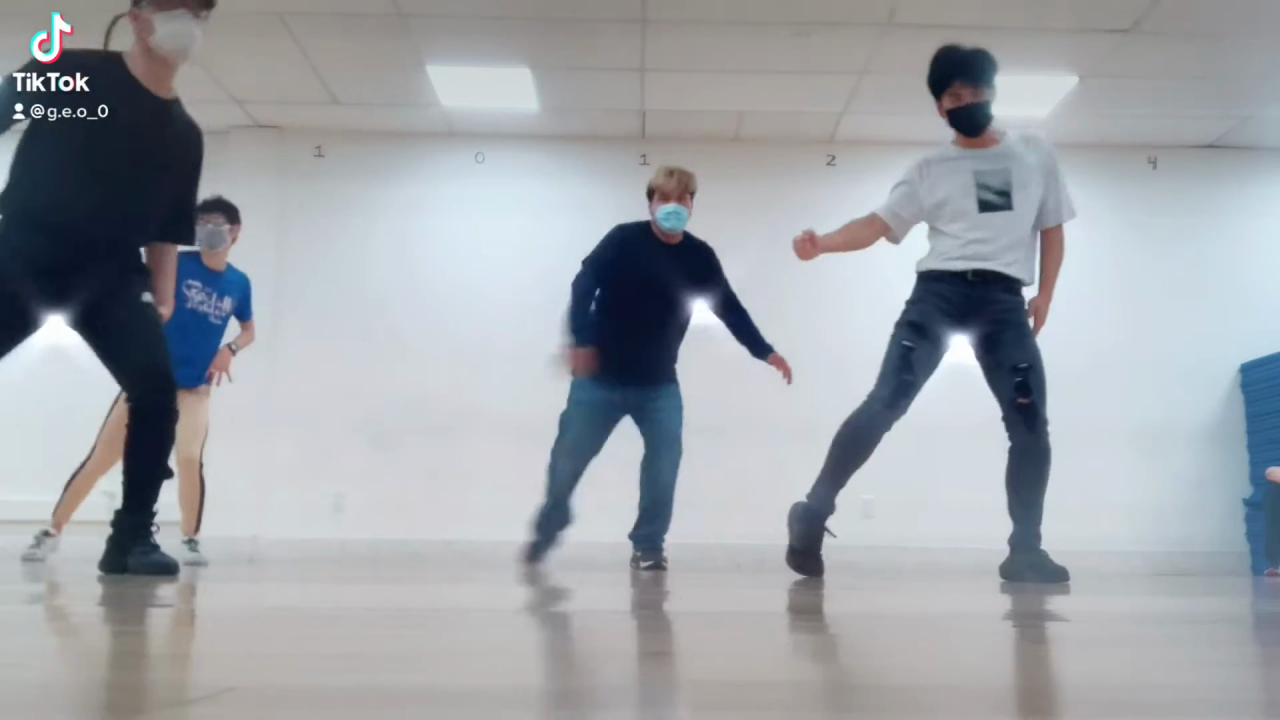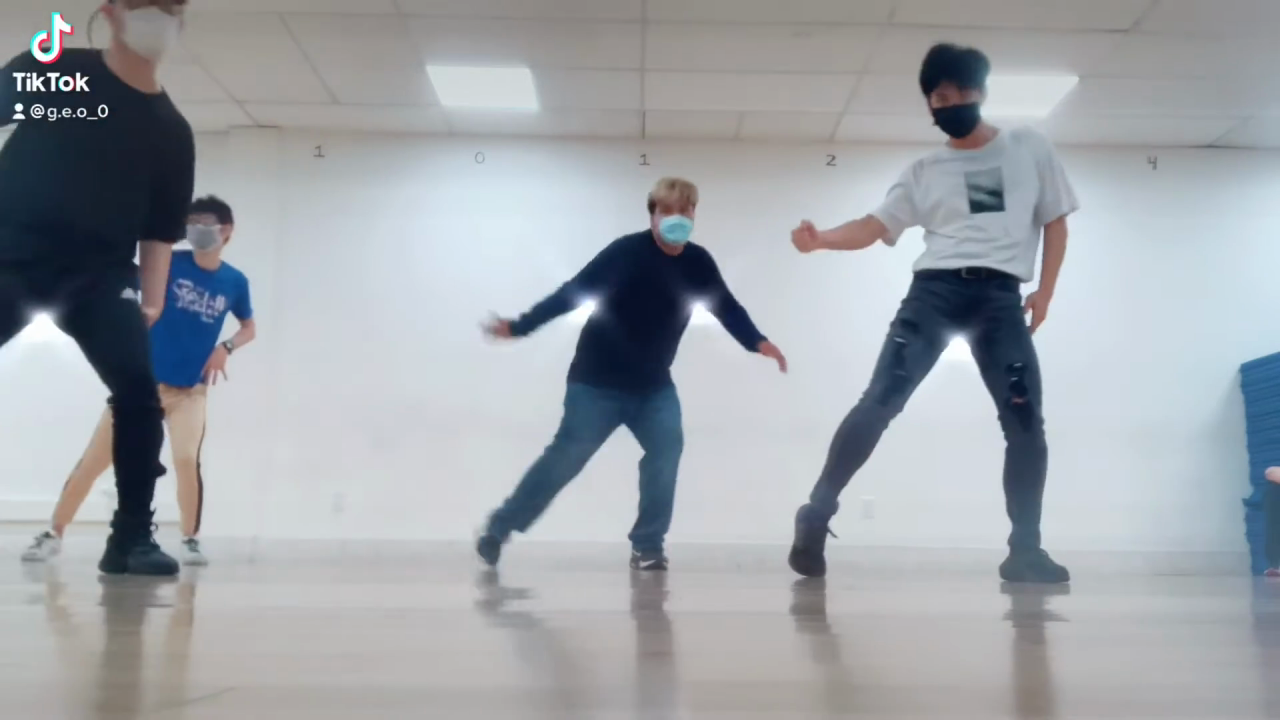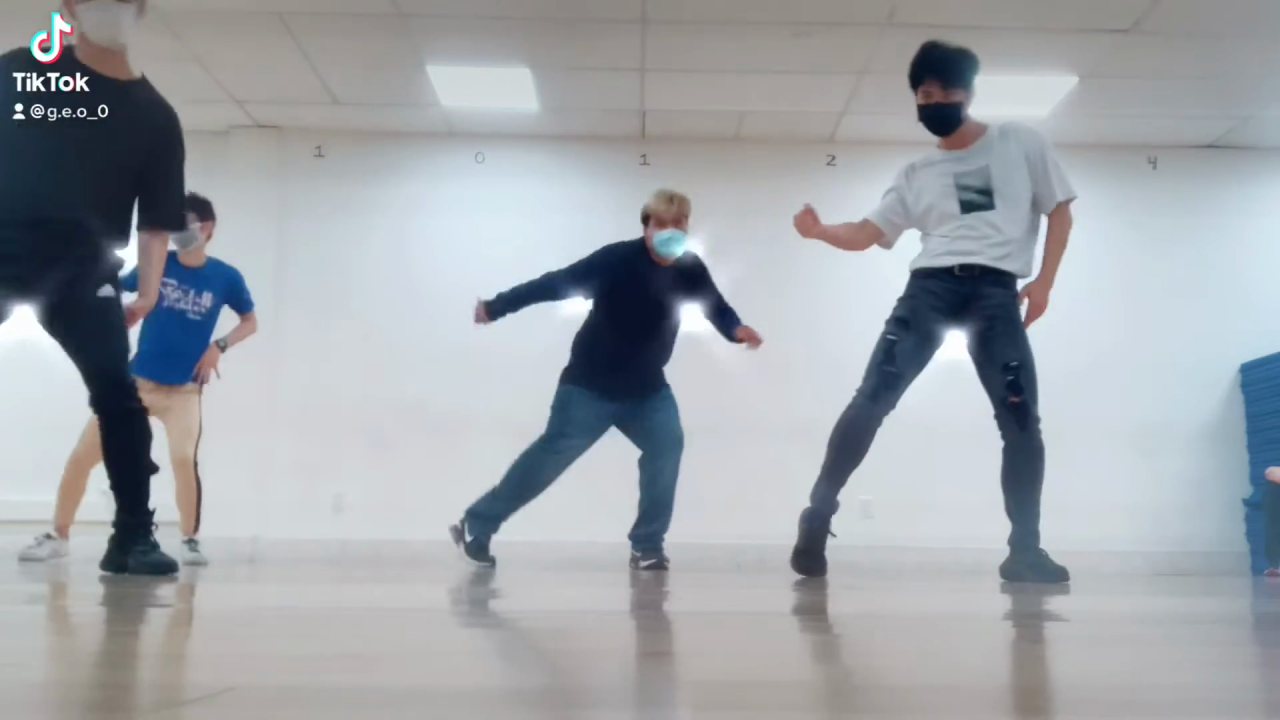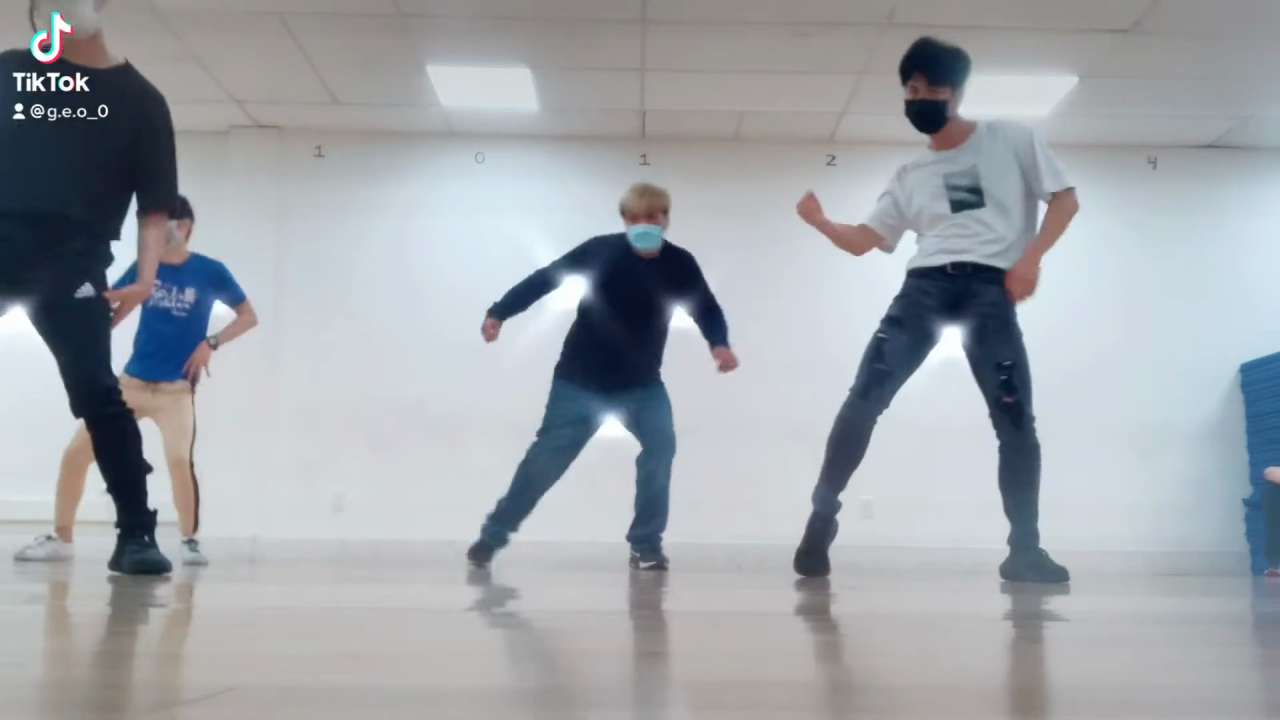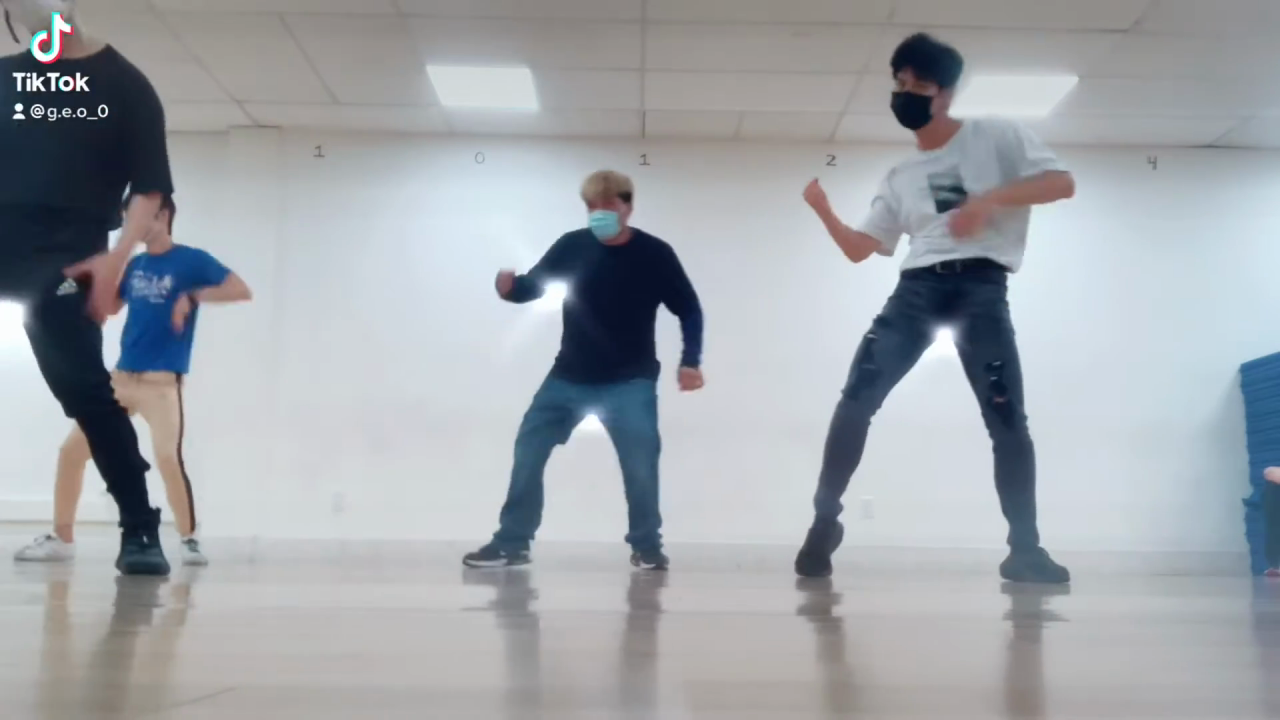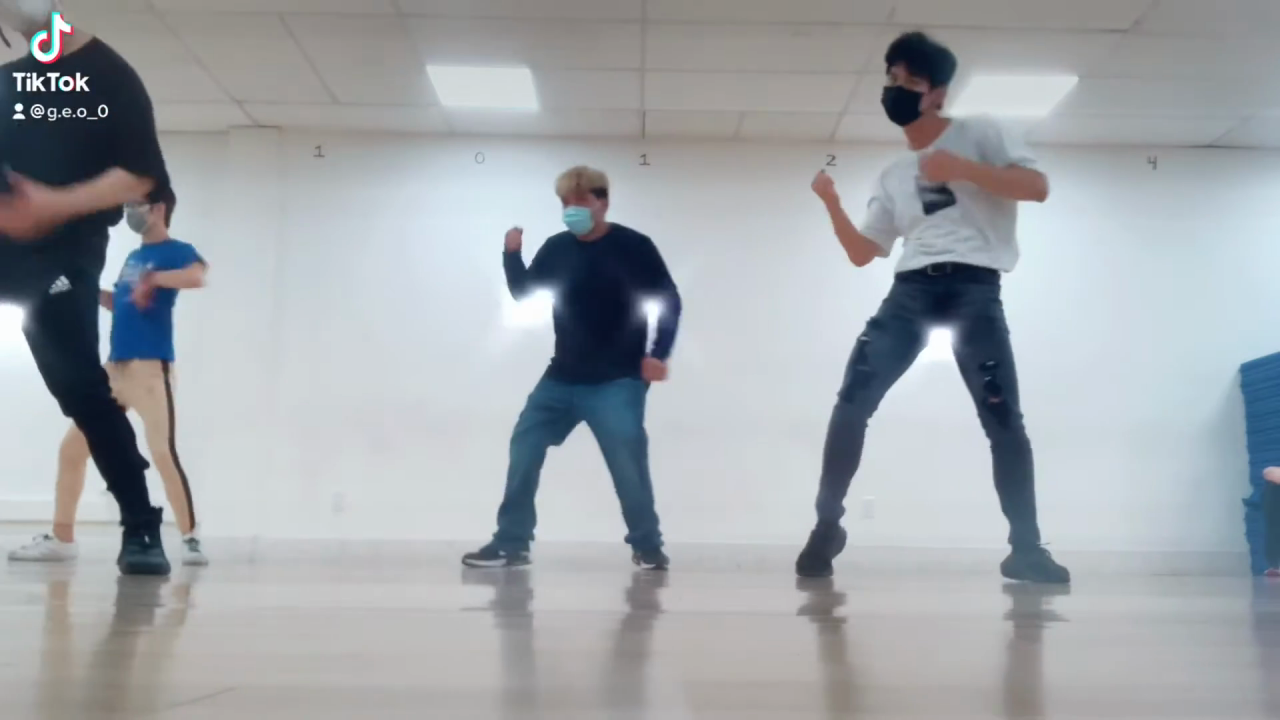
dt=0.1s
person 1, frame 1
left shoulder: (183, 135)
right shoulder: (67, 71)
left elbow: (167, 233)
left wrist: (163, 304)
left hip: (112, 272)
left knee: (156, 385)
left ankle: (132, 534)
person 1, frame 2
left shoulder: (172, 131)
right shoulder: (49, 69)
left elbow: (158, 232)
left wrist: (153, 303)
left hip: (98, 269)
left knee: (137, 386)
left ankle: (131, 534)
person 1, frame 3
left shoulder: (154, 115)
left elbow: (158, 218)
left wrist: (147, 288)
left hip: (79, 264)
left knee: (115, 386)
left ankle: (132, 534)
person 1, frame 4
left shoulder: (142, 103)
left elbow: (156, 205)
left wrist: (145, 274)
left hip: (70, 259)
left knee: (96, 390)
left ankle: (135, 531)
person 1, frame 5
left shoulder: (123, 84)
left elbow: (150, 190)
left wrist: (117, 255)
left hip: (62, 255)
left knee: (82, 386)
left ankle: (139, 528)
person 1, frame 6
left shoulder: (110, 76)
left elbow: (139, 175)
left wrist: (58, 204)
left hip: (59, 254)
left knee: (81, 385)
left ankle: (140, 528)
person 2, frame 1
left shoulder: (1034, 152)
right shoulder: (930, 169)
left elbow: (1052, 228)
right elbow: (878, 224)
left wrist: (1045, 293)
right wrist: (822, 243)
left hip: (1002, 296)
right hip: (937, 289)
left knee: (1029, 422)
right knee: (886, 401)
left ankle: (1025, 550)
right ankle: (811, 515)
person 2, frame 2
left shoulder: (1030, 147)
right shoulder: (924, 171)
left elbow: (1055, 222)
right elbow: (876, 226)
left wrist: (1046, 290)
right wrist: (821, 238)
left hip: (1000, 294)
right hip: (935, 288)
left knee: (1025, 422)
right knee: (881, 399)
left ankle: (1025, 550)
right ankle: (815, 516)
person 2, frame 3
left shoulder: (1022, 142)
right shoulder: (916, 174)
left elbow: (1062, 210)
right elbow: (867, 234)
left wrist: (1045, 277)
right wrist: (819, 229)
left hip: (995, 290)
right hip: (929, 285)
left knee: (1021, 420)
right knee: (874, 397)
left ankle: (1025, 550)
right ankle: (817, 517)
person 2, frame 4
left shoulder: (1012, 138)
right shoulder: (909, 176)
left elbow: (1065, 199)
right elbow: (866, 238)
left wrist: (1032, 255)
right wrist: (821, 223)
left hip: (991, 288)
right hip: (924, 286)
left knee: (1016, 420)
right knee: (866, 396)
left ankle: (1025, 550)
right ankle: (821, 519)
person 2, frame 5
left shoulder: (995, 135)
right shoulder: (899, 176)
left elbow: (1061, 183)
right elbow: (859, 249)
left wrist: (993, 201)
right wrist: (824, 211)
left hip: (980, 285)
right hip: (916, 287)
left knee: (1005, 417)
right knee: (857, 397)
left ankle: (1025, 549)
right ankle: (824, 523)
person 2, frame 6
left shoulder: (978, 133)
right shoulder: (892, 176)
left elbow: (1037, 188)
right elbow: (862, 253)
left wrist: (964, 170)
right wrist: (831, 205)
left hip: (973, 286)
right hip: (910, 289)
left knee: (1002, 417)
right knee: (853, 400)
left ankle: (1026, 548)
right ankle: (826, 526)
person 3, frame 1
left shoulder: (700, 255)
right shoulder: (625, 240)
left elbow: (729, 306)
right elbow: (585, 285)
left wrist: (764, 351)
right wrist: (582, 341)
left hip: (657, 378)
right hip: (603, 373)
left knee: (665, 452)
right knee: (573, 447)
left ankle: (648, 544)
right ankle: (548, 525)
person 3, frame 2
left shoulder: (699, 263)
right shoulder: (625, 252)
left elbow: (726, 307)
right elbow: (574, 292)
left wrist: (757, 342)
right wrist: (521, 327)
left hip: (651, 384)
right hip: (596, 380)
left knee: (667, 448)
right knee: (567, 455)
left ankle: (648, 544)
right ankle: (501, 527)
person 3, frame 3
left shoulder: (692, 269)
right shoulder: (618, 259)
left elbow: (717, 310)
right elbow: (557, 284)
left wrist: (737, 330)
right wrist: (498, 306)
left hip: (646, 388)
right hip: (589, 385)
left knee: (667, 447)
right knee: (553, 453)
left ankle: (648, 543)
right ankle: (477, 524)
person 3, frame 4
left shoulder: (679, 264)
right shoulder: (600, 251)
left elbow: (708, 311)
right elbow: (545, 279)
left wrist: (720, 343)
right wrist: (498, 312)
left hip: (641, 383)
right hip: (581, 379)
left knee: (660, 448)
right knee: (549, 451)
left ankle: (646, 544)
right ankle: (494, 534)
person 3, frame 5
left shoulder: (655, 253)
right shoulder: (571, 247)
left elbow: (688, 308)
right elbow: (533, 288)
left wrist: (690, 361)
right wrist: (509, 286)
left hip: (630, 378)
right hip: (571, 374)
left knee: (640, 450)
right knee: (531, 443)
left ankle: (647, 544)
right ankle: (512, 542)
person 3, frame 6
left shoulder: (635, 247)
right shoulder: (557, 248)
left elbow: (668, 300)
right elbow: (523, 289)
left wrist: (658, 352)
right wrist: (511, 255)
left hip: (619, 378)
right hip: (563, 376)
left knee: (626, 451)
right knee: (525, 445)
left ankle: (646, 544)
right ankle: (510, 543)
person 4, frame 1
left shoulder: (239, 284)
right shoulder: (177, 264)
left elbow: (249, 331)
left wrist: (230, 349)
left hip: (194, 391)
left knee: (189, 460)
right knee: (98, 461)
left ankle: (191, 539)
right ankle: (53, 531)
person 4, frame 2
left shoulder: (236, 282)
right shoulder: (170, 264)
left elbow: (249, 328)
left wrist: (226, 348)
left hip: (190, 391)
left knee: (187, 461)
right knee: (92, 461)
left ankle: (190, 540)
right ankle: (54, 533)
person 4, frame 3
left shoulder: (225, 277)
left elbow: (250, 323)
left wrist: (219, 346)
left hip: (184, 389)
right hip: (137, 380)
left knee: (183, 459)
right knee: (82, 455)
left ankle: (190, 538)
right ankle: (59, 535)
person 4, frame 4
left shoulder: (212, 272)
left elbow: (249, 317)
right elbow: (116, 314)
left wrist: (211, 343)
left hip: (177, 389)
right hip: (131, 381)
left knee: (179, 460)
right knee: (75, 454)
left ankle: (190, 539)
right ankle: (61, 538)
person 4, frame 5
left shoulder: (193, 261)
right shoulder: (134, 265)
left elbow: (243, 291)
left wrist: (194, 297)
left hip: (164, 379)
right hip: (122, 376)
left knee: (168, 461)
right knee: (72, 451)
left ankle: (189, 539)
right ankle: (61, 537)
person 4, frame 6
left shoulder: (176, 252)
right shoulder: (134, 256)
left elbow: (197, 276)
right elbow: (117, 302)
left wrist: (152, 279)
left hip: (151, 369)
right hip: (114, 368)
left knee: (162, 455)
right knee: (72, 448)
left ankle: (190, 537)
right ankle: (61, 539)
